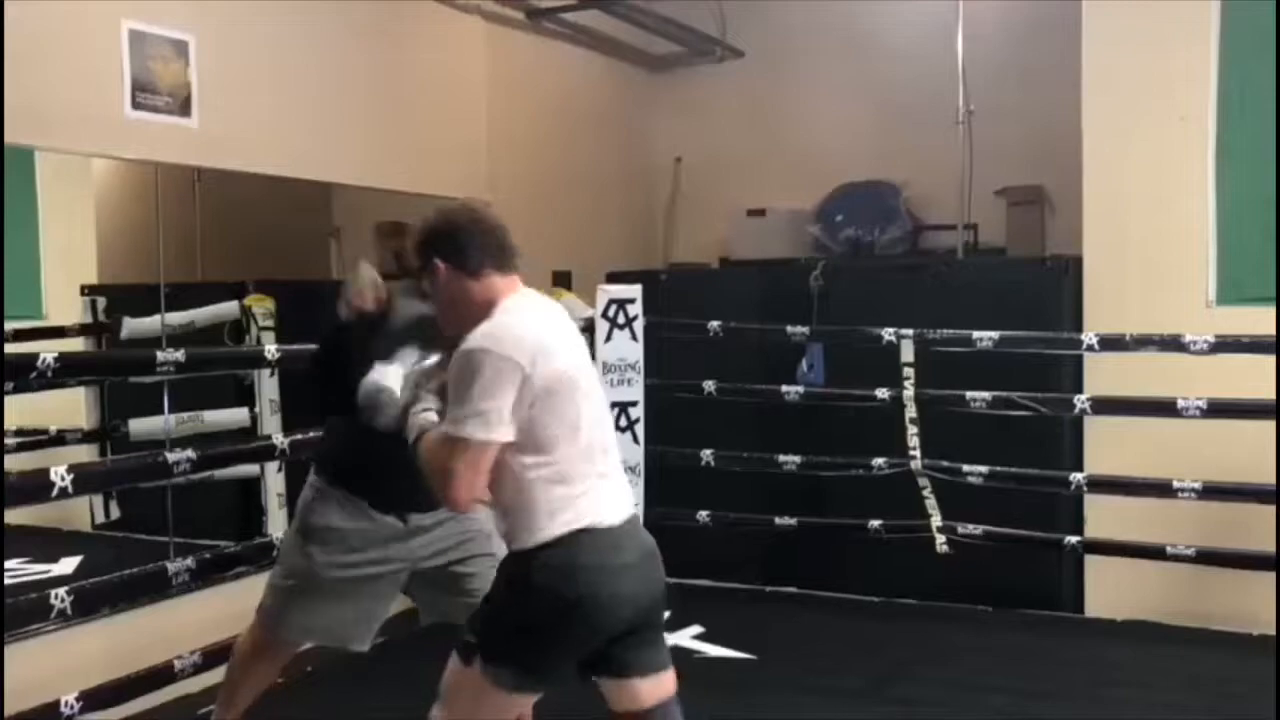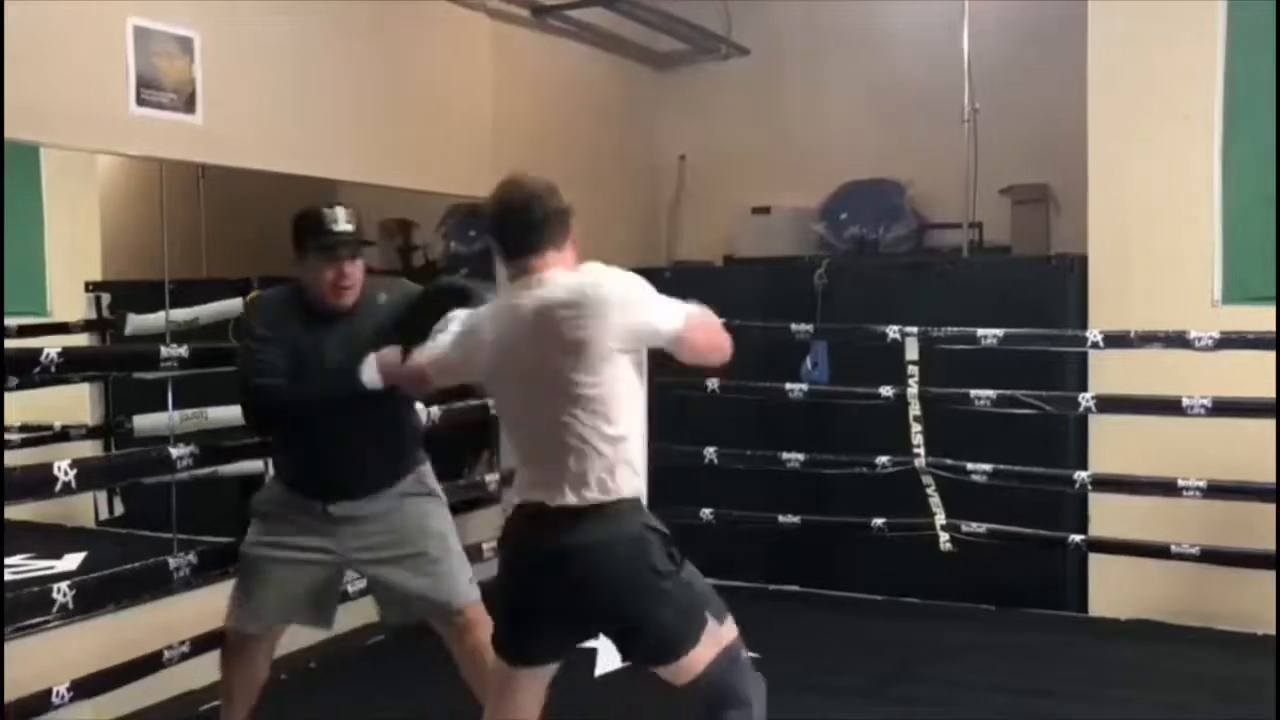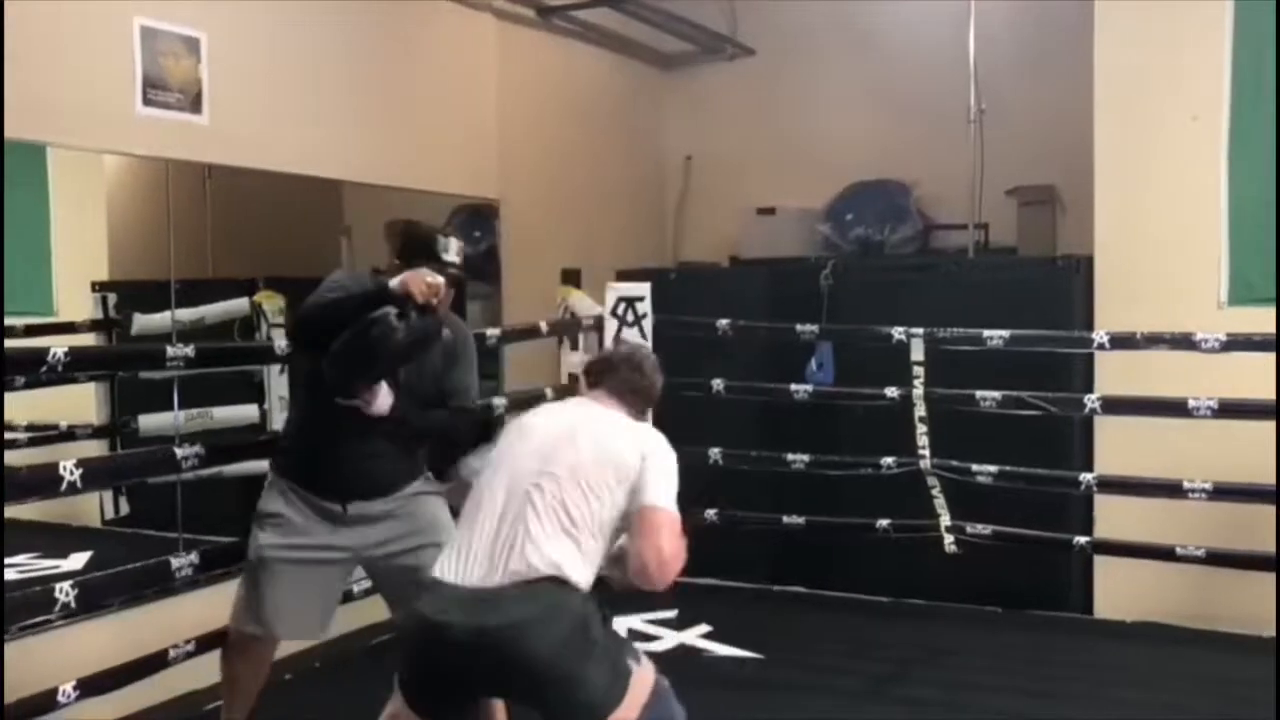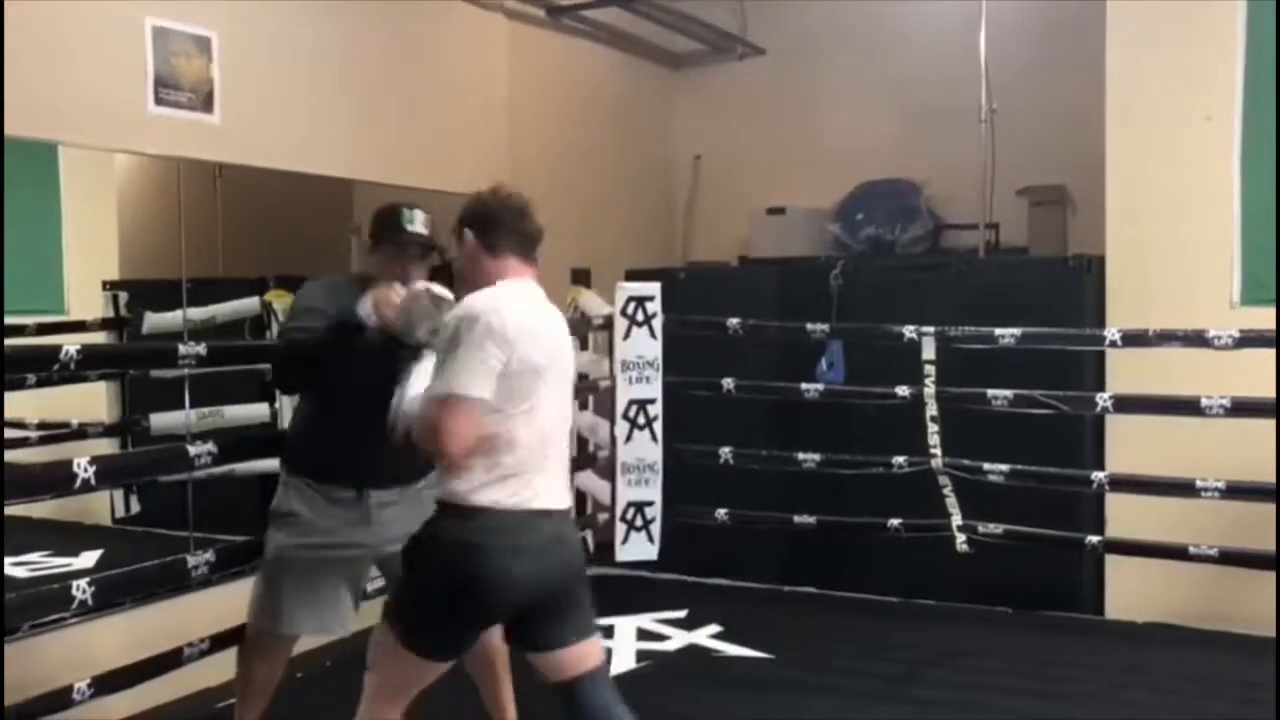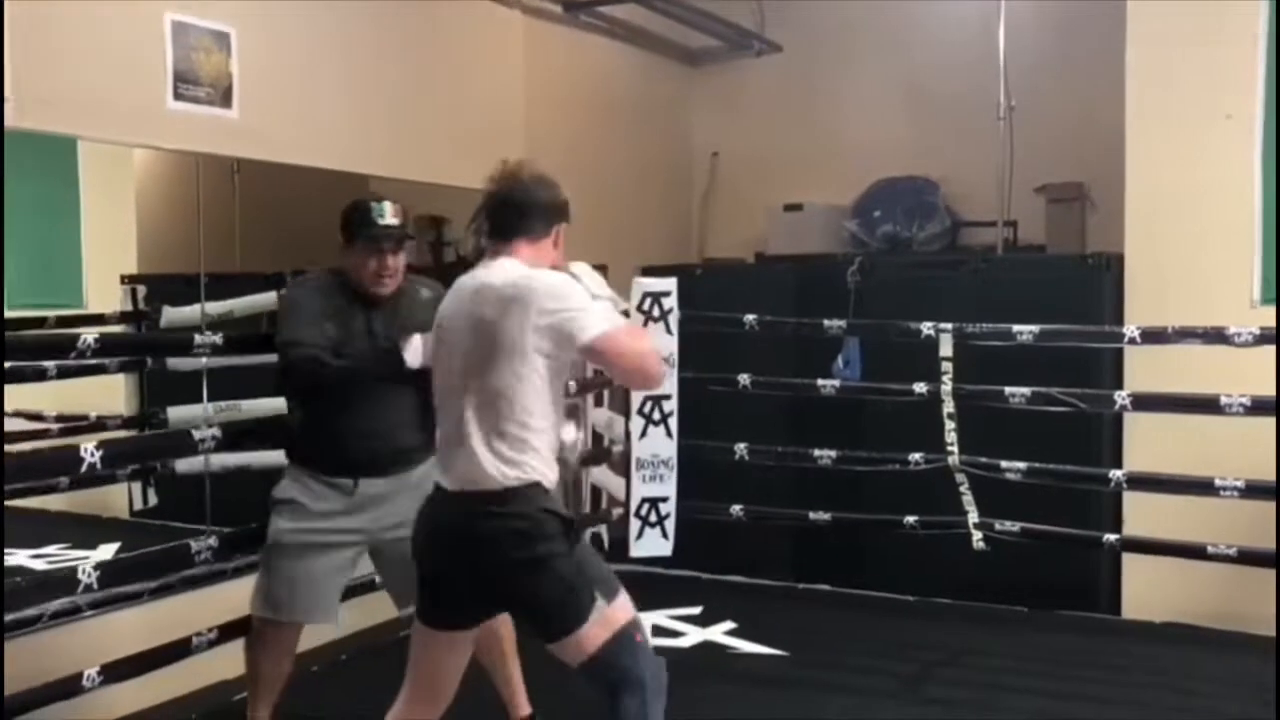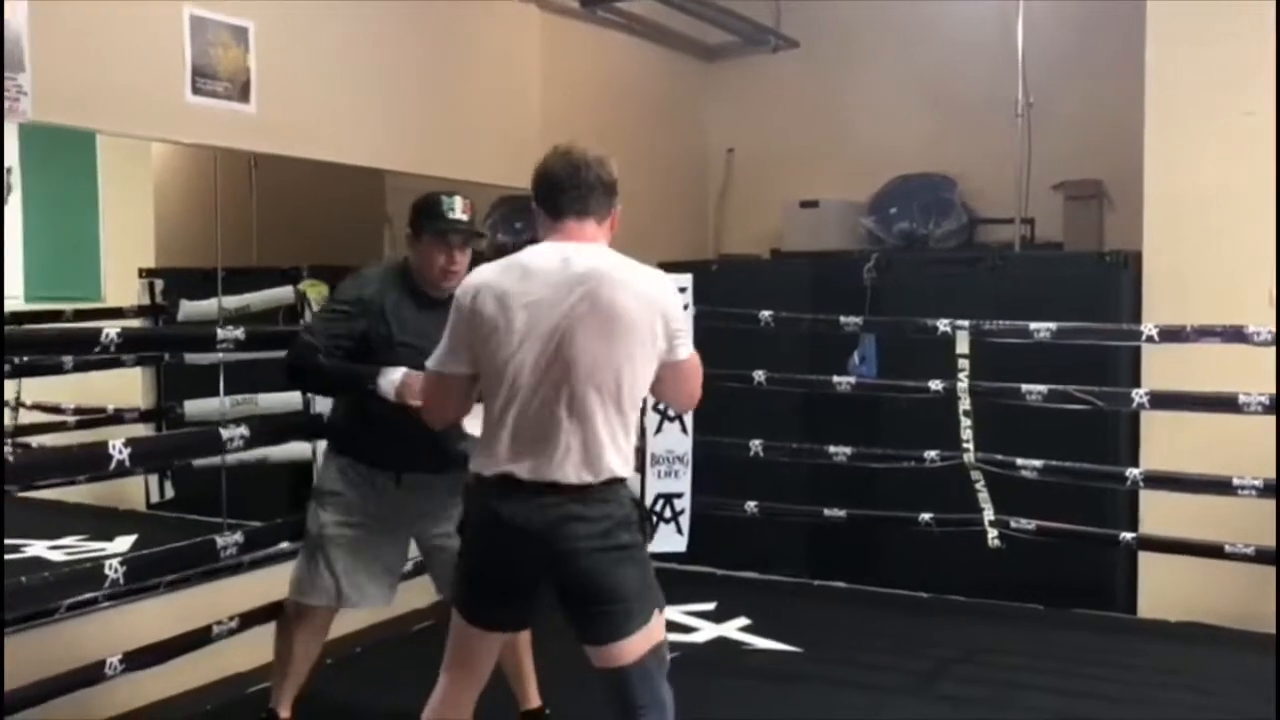
dt=0.4s
person 1, frame 1
left shoulder: (493, 345)
right shoulder: (543, 315)
left elbow: (457, 487)
left wrist: (420, 418)
left hip: (566, 573)
right hip: (632, 557)
person 1, frame 2
left shoulder: (481, 327)
right shoulder: (606, 291)
left elbow: (413, 374)
right elbow: (715, 347)
left wrist: (382, 366)
left hip: (535, 543)
right hip: (615, 539)
person 1, frame 3
left shoulder: (524, 424)
right shoulder: (646, 444)
right elbow: (657, 566)
right wrist: (621, 551)
left hip: (445, 615)
right hip: (542, 619)
person 1, frame 4
left shoulder: (482, 315)
right shoulder: (543, 319)
left elbow: (450, 441)
left wrist: (416, 406)
left hip: (473, 542)
right hip: (552, 543)
person 1, frame 5
left shoulder: (458, 299)
right shoulder: (545, 291)
right elbow: (646, 371)
right wrist: (599, 298)
left hip: (448, 520)
right hip: (519, 521)
person 1, frame 6
left shoulder: (485, 286)
right shoulder: (650, 289)
left elbow: (438, 410)
right elbow: (685, 396)
left hip: (500, 511)
right hip: (595, 518)
person 2, frame 1
right shoulder: (391, 319)
right elbow: (333, 395)
right wrist: (354, 317)
left hip: (446, 513)
right hip: (352, 509)
right knee: (274, 635)
person 2, frame 2
left shoulder: (397, 300)
right shoulder: (270, 313)
right elbow: (266, 412)
right wrist: (362, 377)
left hip: (395, 493)
right hip: (300, 502)
left knee: (461, 613)
right knee: (248, 629)
person 2, frame 3
left shoulder: (453, 335)
right shoulder: (351, 288)
left elbow: (461, 422)
right elbow: (307, 329)
left wrist: (391, 406)
right wrist: (389, 291)
left hip: (401, 500)
right hip: (304, 500)
right knee: (252, 630)
person 2, frame 4
right shoulder: (326, 296)
right elbow: (288, 374)
right wrist: (361, 317)
left hip: (413, 492)
right hip: (318, 497)
right knee: (271, 628)
person 2, frame 5
left shoulder: (430, 298)
right shoulder: (310, 295)
right elbow: (301, 375)
right wrist: (401, 359)
left hip: (412, 479)
right hip: (322, 487)
right knee: (275, 615)
person 2, frame 6
right shoulder: (369, 291)
right elbow: (301, 364)
right wrist: (382, 379)
left hip: (451, 479)
right hip: (362, 477)
right knee: (312, 602)
